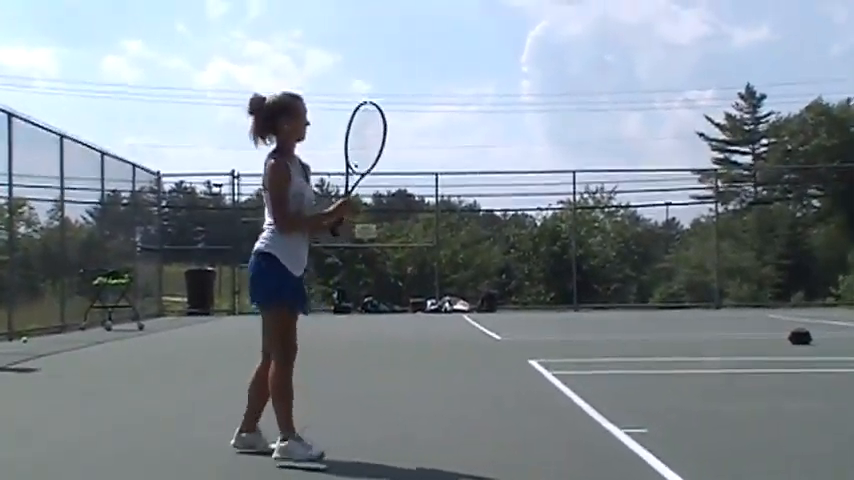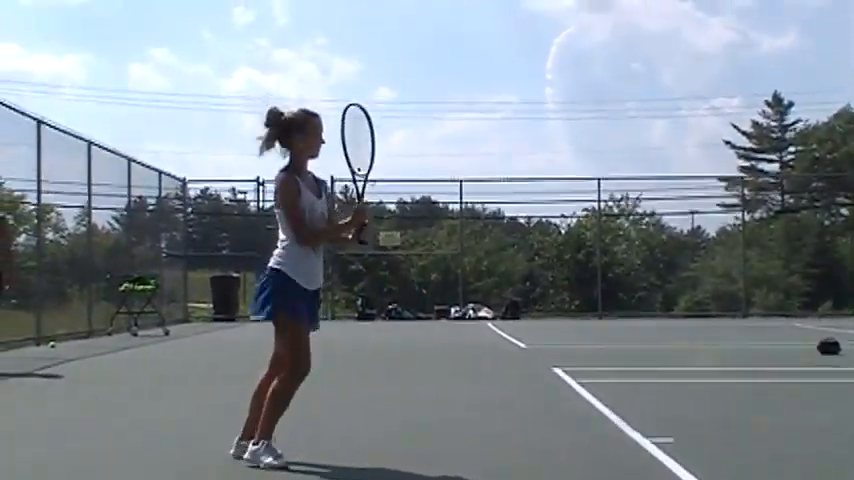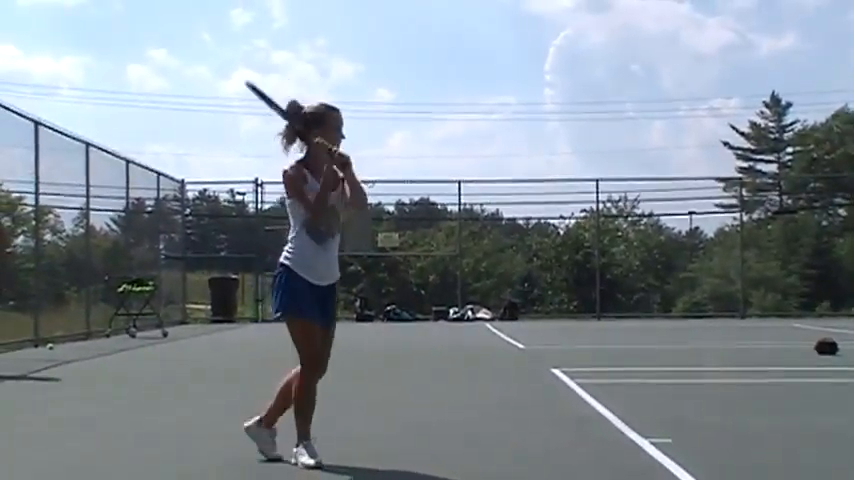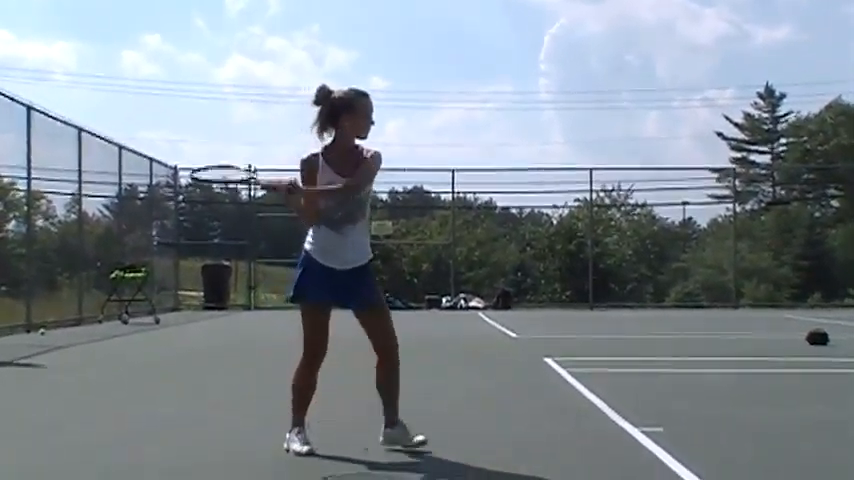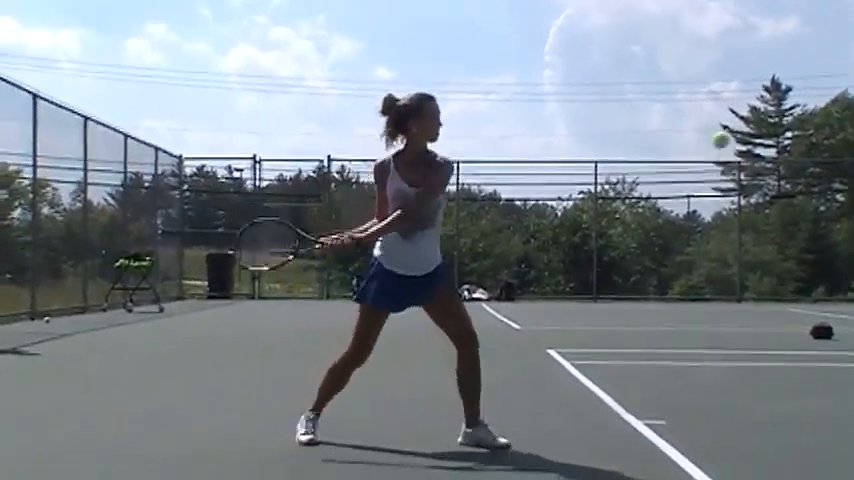
dt=0.3s
person 1, frame 1
left shoulder: (300, 166)
right shoulder: (277, 166)
right elbow: (284, 223)
left wrist: (329, 218)
right wrist: (329, 214)
left hip: (289, 268)
right hip: (272, 265)
left knee: (275, 356)
right knee: (281, 355)
left ankle: (248, 432)
right ankle: (288, 439)
person 1, frame 2
left shoulder: (319, 184)
right shoulder: (286, 183)
left elbow: (328, 235)
right elbow: (305, 238)
left wrist: (350, 228)
right wrist: (345, 223)
left hip: (309, 284)
right hip: (285, 281)
left knee: (280, 368)
right knee: (297, 366)
left ankle: (248, 439)
right ankle: (259, 441)
person 1, frame 3
left shoulder: (337, 172)
right shoulder: (295, 175)
left elbow: (358, 200)
right elbow: (319, 211)
left wrist: (346, 168)
right wrist: (333, 173)
left hip: (326, 281)
right hip: (297, 277)
left knee: (314, 367)
right knee: (312, 365)
left ankle: (264, 423)
right ankle: (303, 442)
person 1, frame 4
left shoulder: (370, 160)
right shoulder: (312, 162)
left elbow: (349, 188)
right elbow: (308, 212)
left wrist: (308, 193)
right wrist: (297, 195)
left hip: (358, 267)
right hip: (319, 265)
left knee: (389, 348)
right knee: (313, 354)
left ankle: (393, 426)
right ankle: (296, 429)
person 1, frame 5
left shoulder: (441, 167)
right shoulder: (384, 168)
left elbow: (412, 209)
right elbow: (382, 218)
left wrist: (368, 234)
right wrist: (352, 236)
left hip: (428, 271)
right hip: (388, 269)
left knee: (468, 341)
right knee: (357, 353)
left ankle: (474, 426)
right ankle: (311, 417)
